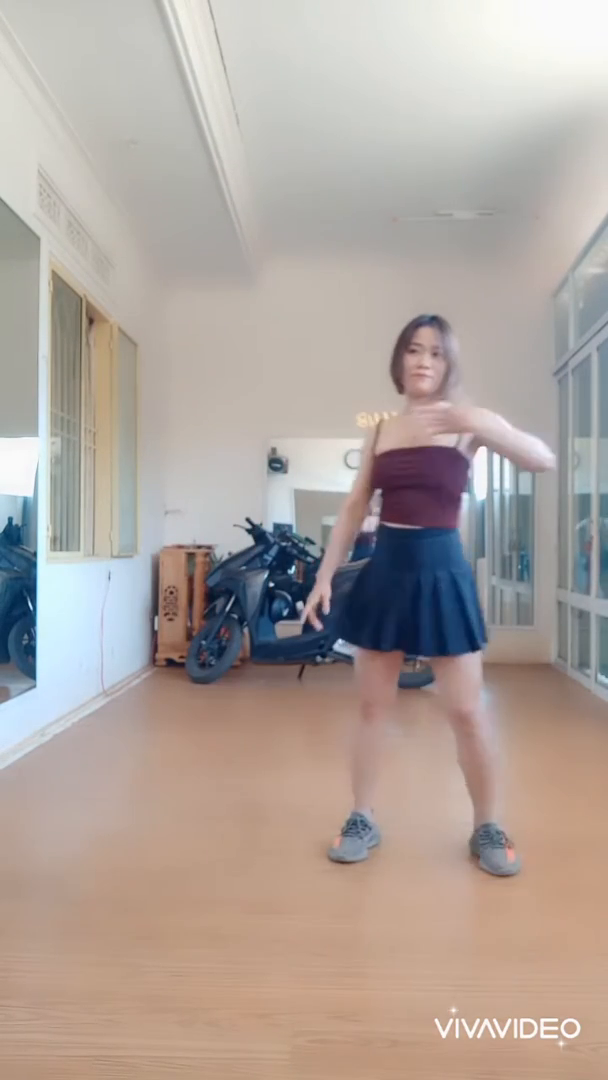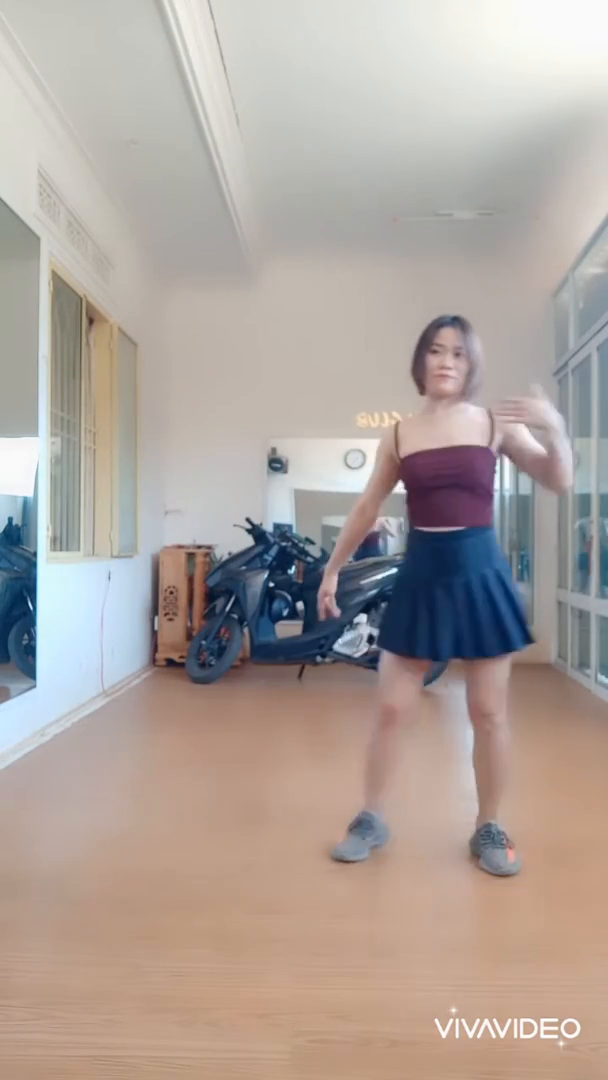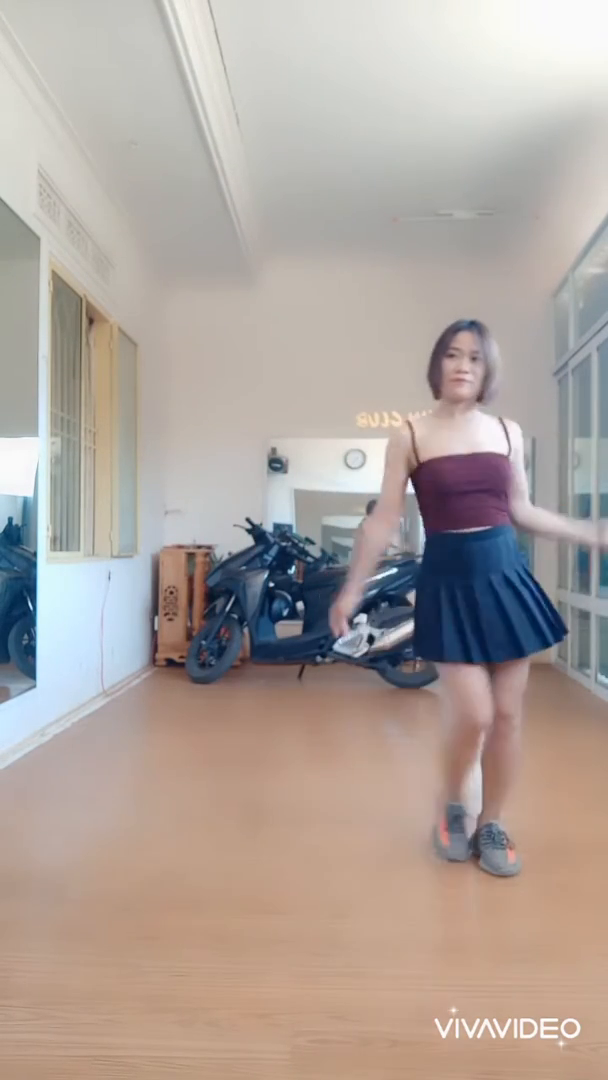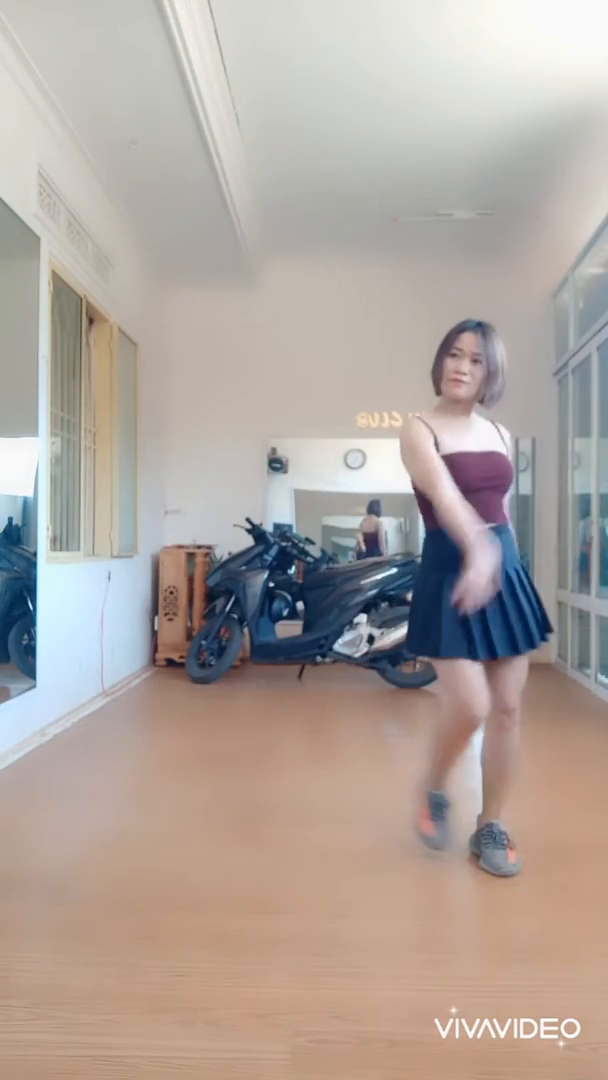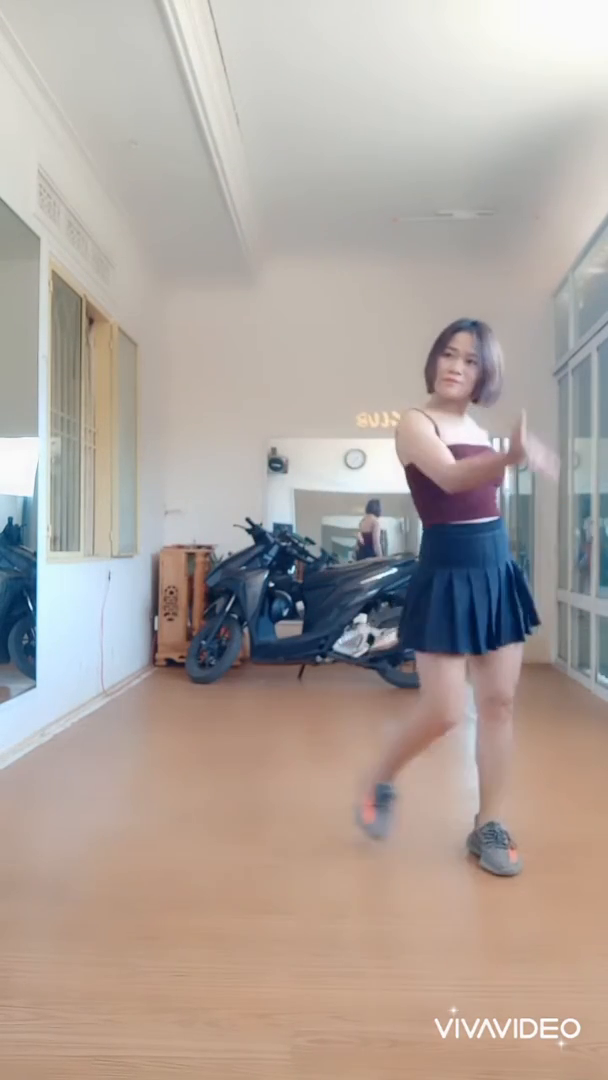
dt=0.2s
person 1, frame 1
left shoulder: (468, 420)
right shoulder: (381, 431)
left elbow: (543, 458)
right elbow: (353, 509)
left wrist: (478, 427)
right wrist: (323, 575)
left hip: (441, 572)
right hip: (384, 573)
left knee: (466, 712)
right knee: (373, 705)
left ankle: (486, 826)
right ankle: (363, 820)
person 1, frame 2
left shoulder: (495, 422)
right shoulder: (399, 434)
left elbow: (558, 480)
right elbow: (366, 508)
left wrist: (552, 426)
right wrist: (332, 571)
left hip: (480, 575)
right hip: (421, 576)
left knee: (489, 714)
right knee: (393, 708)
left ankle: (489, 828)
right ankle: (371, 819)
person 1, frame 3
left shoulder: (507, 432)
right shoulder: (411, 436)
left elbow: (519, 511)
right elbow: (385, 517)
right wrist: (353, 586)
left hip: (504, 578)
right hip: (445, 581)
left knee: (507, 716)
right knee: (473, 716)
left ankle: (491, 826)
right ankle: (451, 806)
person 1, frame 4
left shoulder: (499, 434)
right shoulder: (420, 429)
right elbow: (444, 498)
right wrist: (477, 551)
left hip: (507, 575)
right hip: (449, 577)
left knee: (507, 712)
right knee: (471, 707)
left ankle: (490, 826)
right ankle: (432, 791)
person 1, frame 5
left shoulder: (480, 432)
right shoulder: (415, 423)
right elbow: (451, 476)
right wrist: (511, 457)
left hip: (497, 569)
right hip: (447, 573)
left knee: (500, 703)
right knee: (443, 711)
left ankle: (489, 826)
right ankle: (380, 783)
